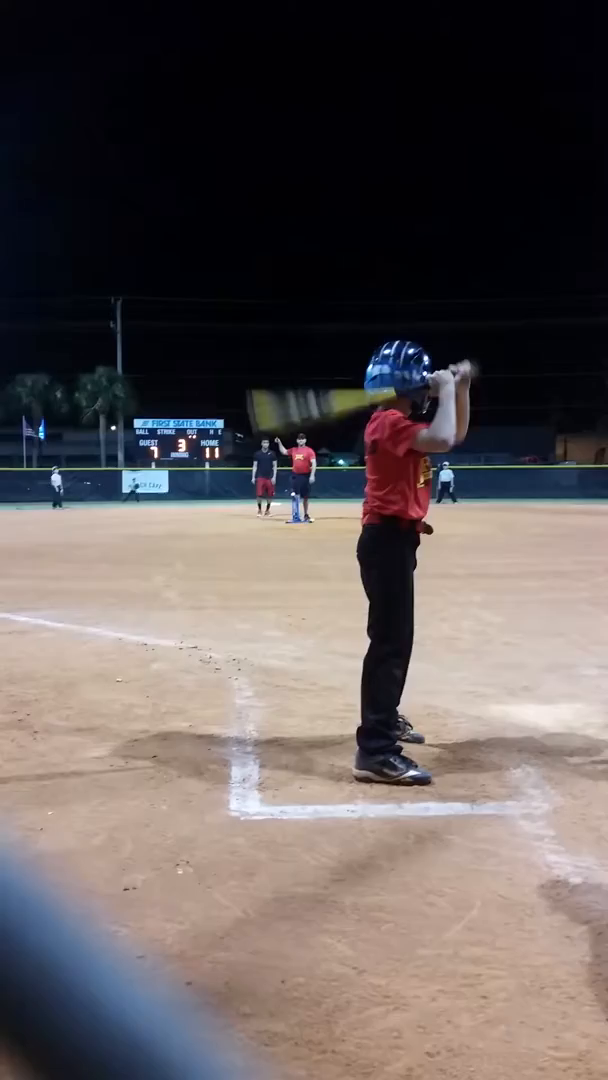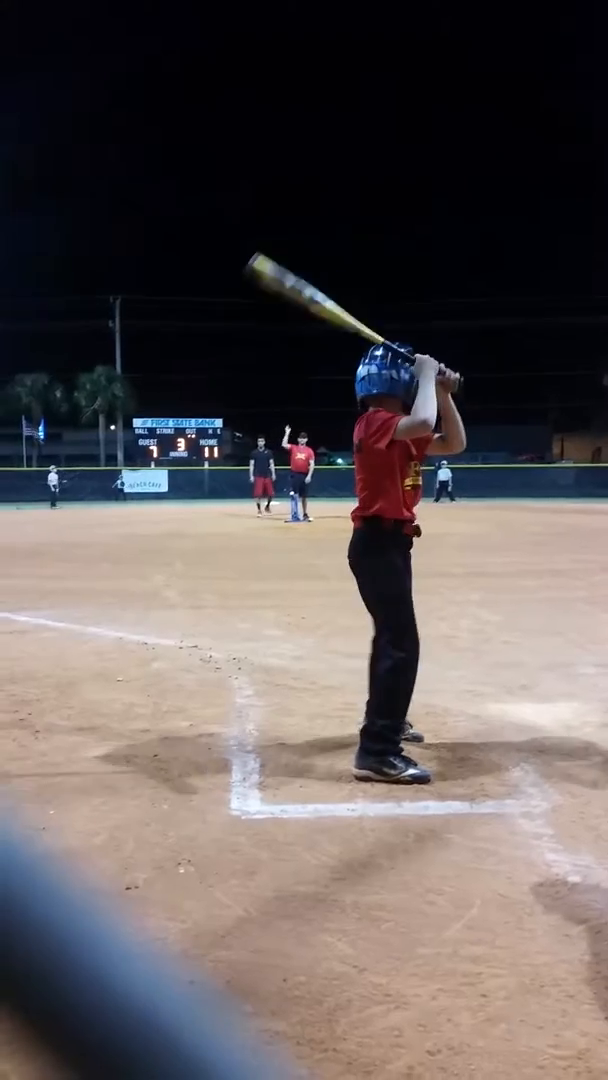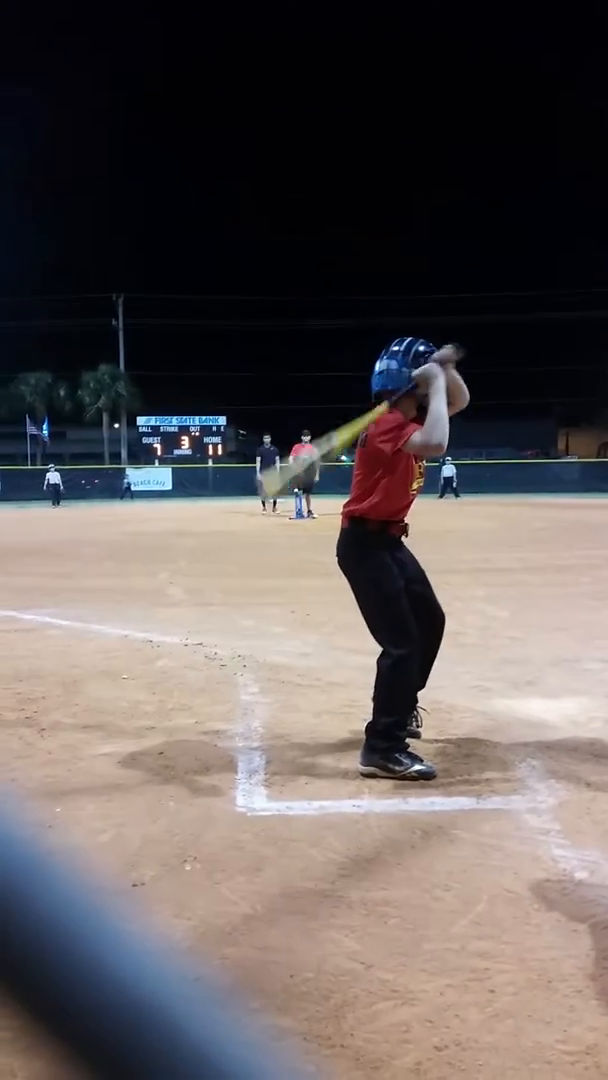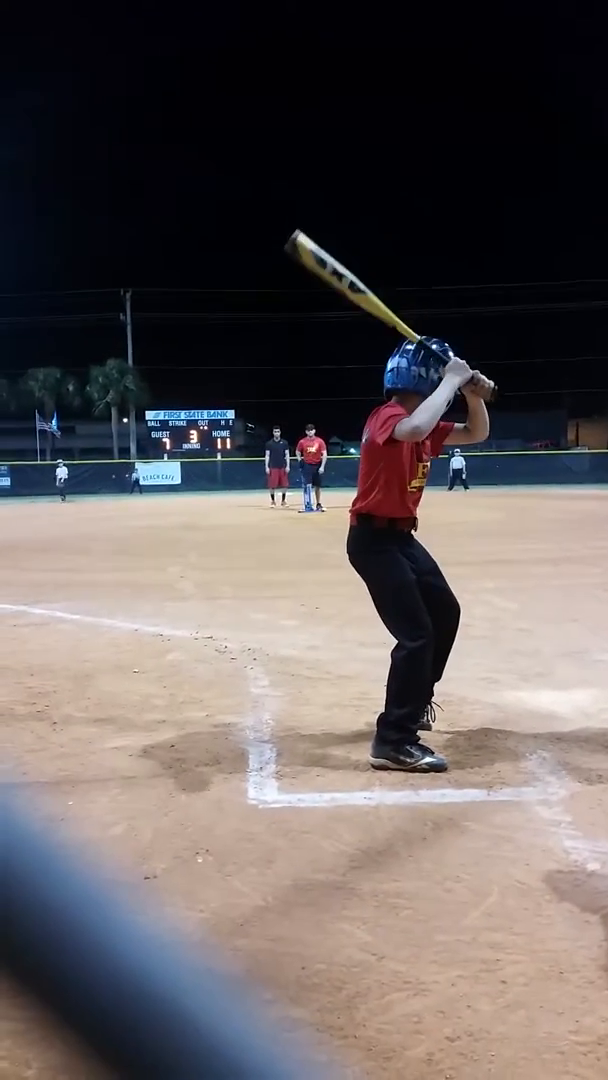
dt=0.5s
person 1, frame 1
left shoulder: (400, 425)
right shoulder: (390, 421)
left elbow: (456, 435)
right elbow: (443, 439)
left wrist: (459, 389)
right wrist: (445, 390)
left hip: (397, 538)
right hip: (387, 538)
left knee: (398, 636)
right knee: (389, 641)
left ankle: (386, 717)
right ankle: (375, 752)
person 1, frame 2
left shoulder: (401, 428)
right shoulder: (375, 421)
left elbow: (455, 443)
right elbow: (423, 422)
left wrist: (443, 392)
right wrist: (427, 376)
left hip: (392, 541)
right hip: (377, 542)
left knee: (392, 636)
right knee: (400, 645)
left ankle: (385, 717)
right ankle: (376, 752)
person 1, frame 3
left shoulder: (406, 420)
right shoulder: (388, 421)
left elbow: (458, 400)
right elbow: (436, 444)
left wrist: (446, 370)
right wrist: (436, 382)
left hip: (389, 539)
right hip: (364, 542)
left knee: (430, 621)
right knee: (401, 641)
left ankle: (399, 705)
right ankle: (382, 749)
person 1, frame 4
left shoulder: (423, 424)
right shoulder: (388, 417)
left elbow: (478, 434)
right elbow: (414, 431)
left wrist: (473, 395)
right wrist: (452, 381)
left hip: (401, 534)
right hip: (373, 538)
left knee: (444, 613)
right knee: (416, 634)
left ankle: (414, 699)
right ankle: (393, 741)
